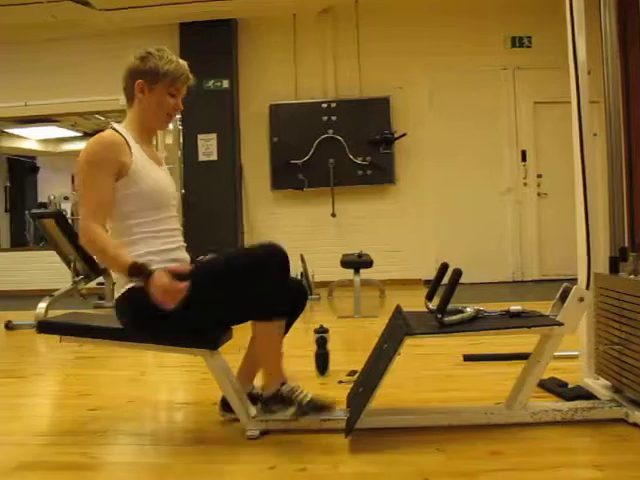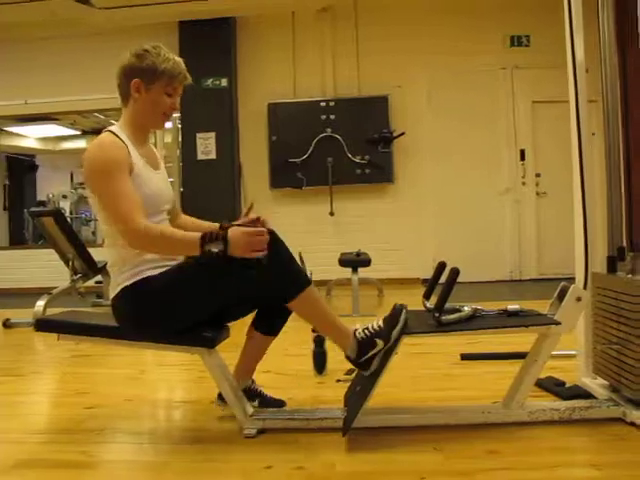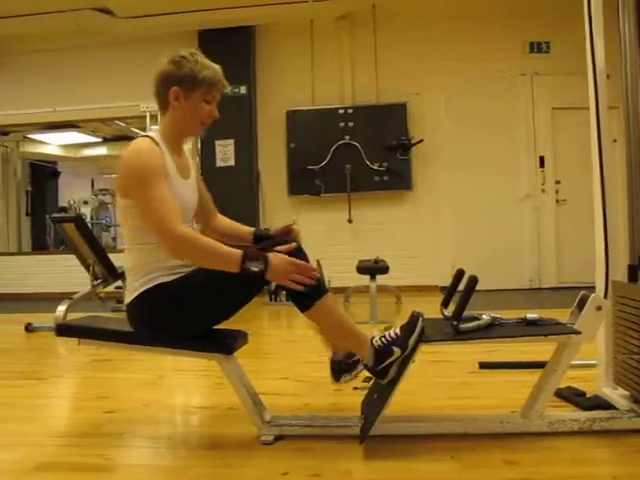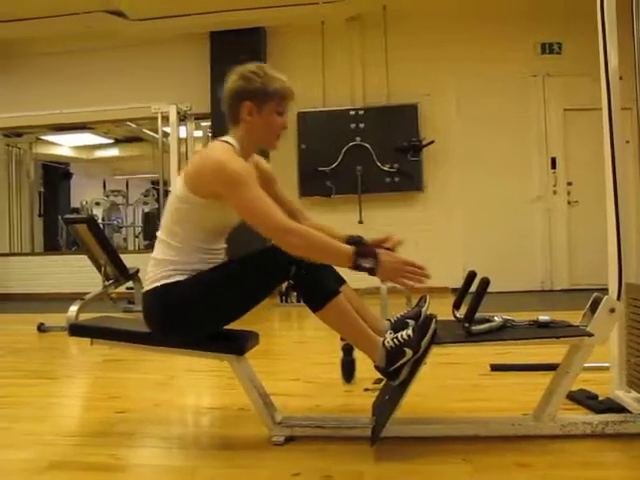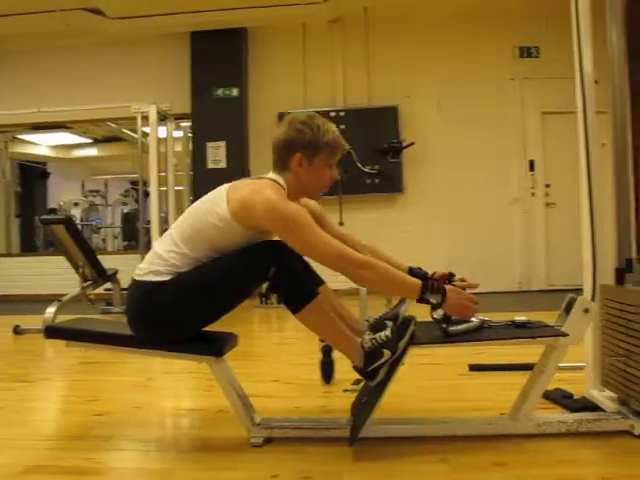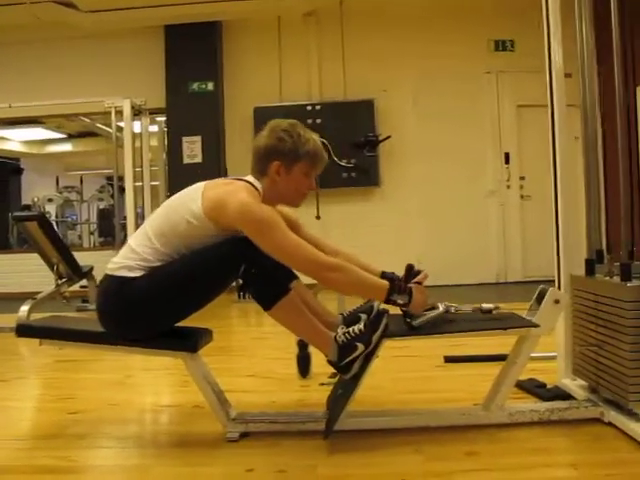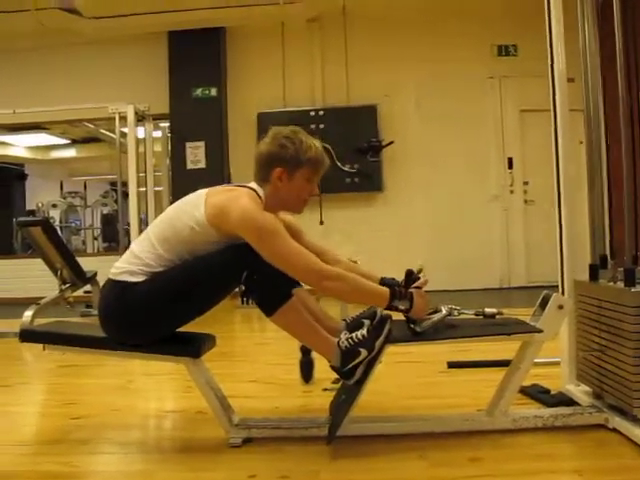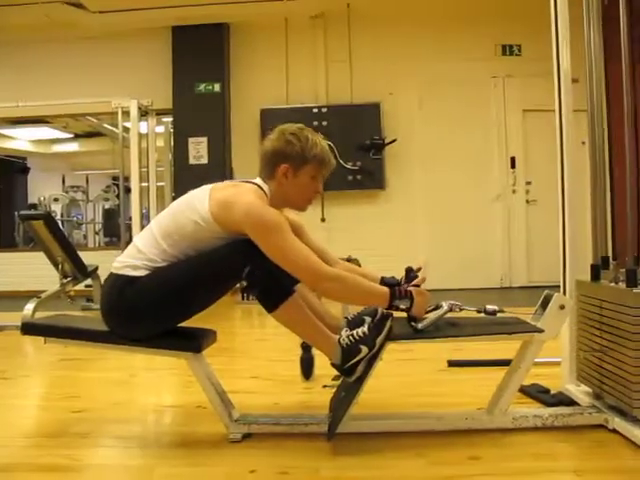
dt=0.3s
person 1, frame 1
left shoulder: (151, 153)
right shoulder: (110, 148)
right elbow: (92, 231)
left wrist: (201, 269)
right wrist: (145, 277)
left hip: (172, 282)
right hip: (148, 299)
left knee: (289, 291)
right knee: (269, 260)
left ankle: (242, 393)
right ankle: (276, 390)
person 1, frame 2
left shoulder: (149, 152)
right shoulder: (107, 150)
right elbow: (136, 233)
left wrist: (226, 229)
right wrist: (220, 243)
left hip: (166, 288)
right hip: (141, 299)
left knee: (278, 286)
right knee: (265, 251)
left ankle: (239, 385)
right ankle: (353, 345)
person 1, frame 3
left shoulder: (184, 157)
right shoulder: (143, 156)
left elbow: (211, 221)
right elbow: (176, 240)
left wrist: (266, 238)
right wrist: (260, 264)
left hip: (180, 290)
right hip: (155, 303)
left knee: (285, 254)
right knee: (262, 260)
left ankle: (346, 353)
right ankle: (371, 352)
person 1, frame 4
left shoulder: (253, 166)
right shoulder: (222, 162)
left elbow: (301, 219)
right elbow: (286, 234)
left wrist: (362, 245)
right wrist: (369, 261)
left hip: (196, 289)
right hip: (170, 301)
left knee: (307, 255)
right knee: (290, 258)
left ankle: (384, 332)
right ankle: (384, 354)
person 1, frame 5
left shoulder: (290, 199)
right shoulder: (269, 202)
left elbow: (359, 249)
right elbow: (355, 266)
left wrist: (423, 276)
right wrist: (435, 293)
left hip: (176, 296)
right hip: (154, 304)
left knee: (284, 262)
right knee: (277, 259)
left ankle: (364, 334)
right ankle: (364, 356)
person 1, frame 6
left shoulder: (263, 204)
right shoulder: (244, 203)
left elbow: (330, 254)
right elbow: (323, 270)
left wrist: (392, 280)
right wrist: (399, 294)
left hip: (144, 289)
right hip: (123, 299)
left knee: (261, 259)
right knee: (248, 257)
left ankle: (337, 327)
right ankle: (337, 349)
person 1, frame 7
left shoulder: (270, 214)
right shoulder: (246, 210)
left elbow: (333, 263)
right elbow: (324, 280)
left wrist: (393, 285)
right wrist: (400, 300)
left hip: (148, 297)
right hip: (126, 304)
left knee: (266, 265)
right knee: (251, 263)
left ankle: (340, 332)
right ankle: (340, 354)
person 1, frame 8
left shoulder: (271, 210)
right shoulder: (252, 206)
left elbow: (333, 265)
right elbow: (323, 281)
left wrist: (393, 285)
right wrist: (400, 300)
left hip: (148, 292)
right hip: (128, 298)
left knee: (269, 260)
right knee: (253, 259)
left ankle: (340, 330)
right ankle: (341, 351)
